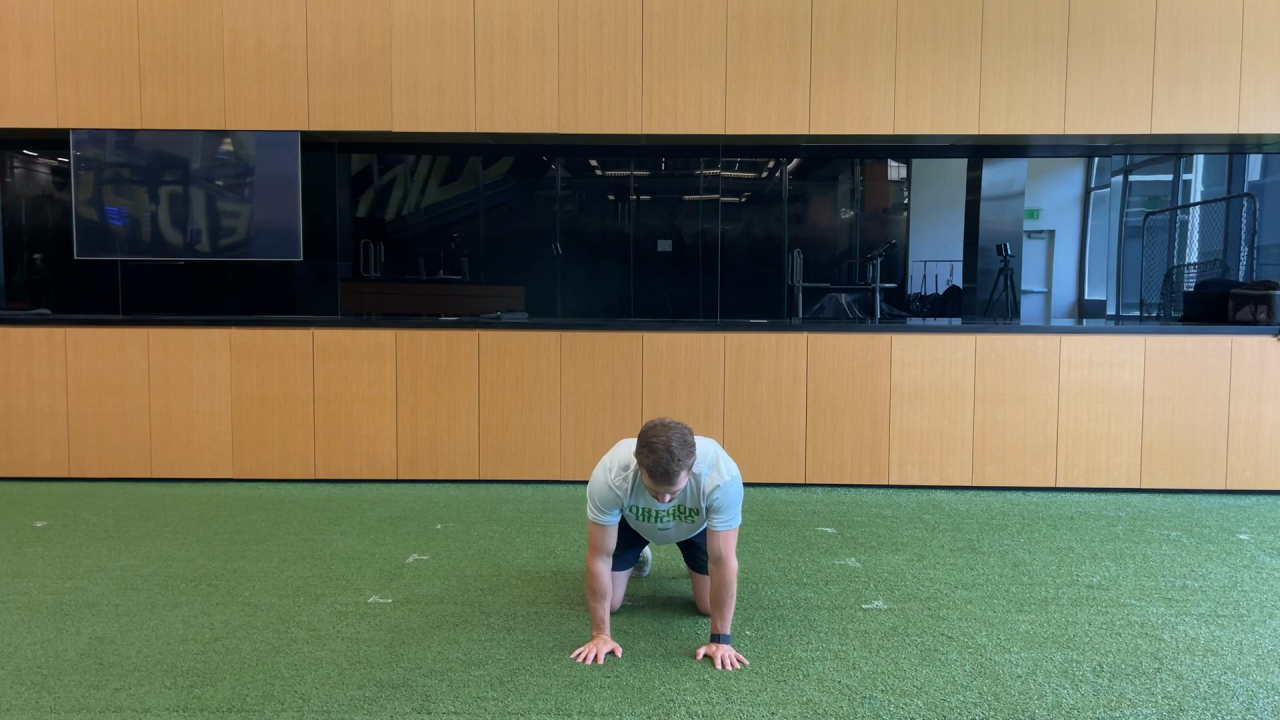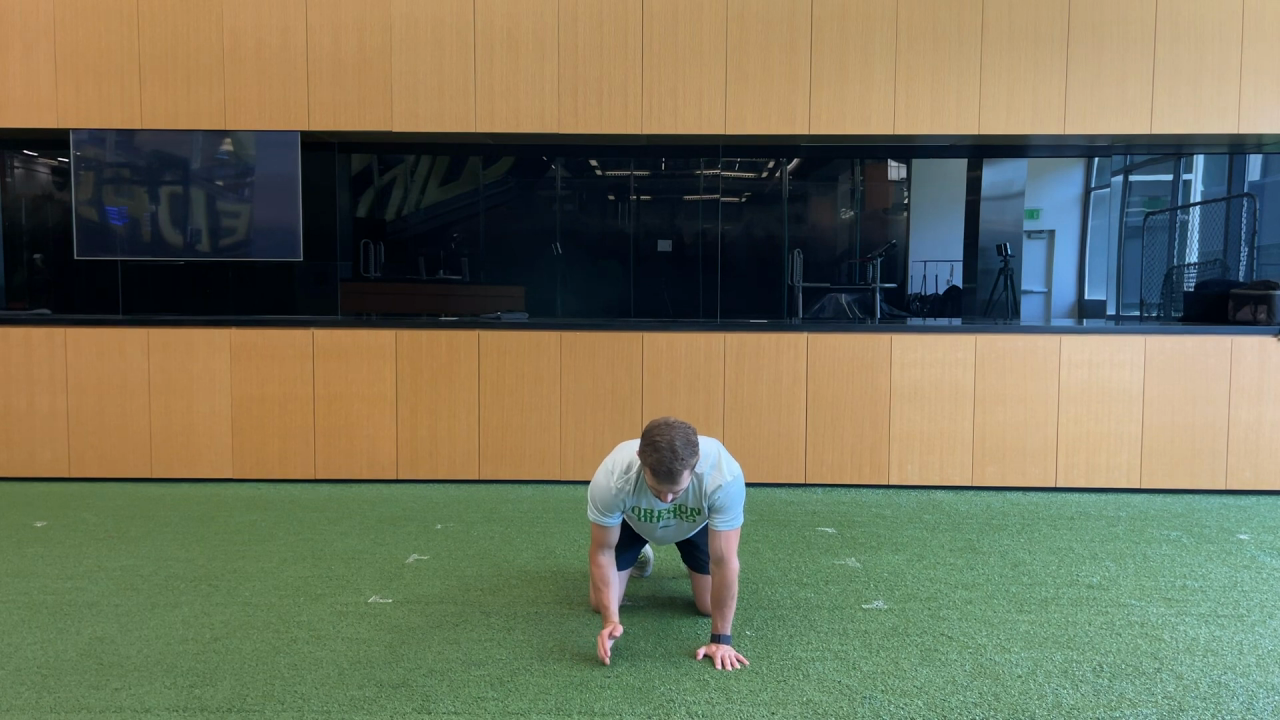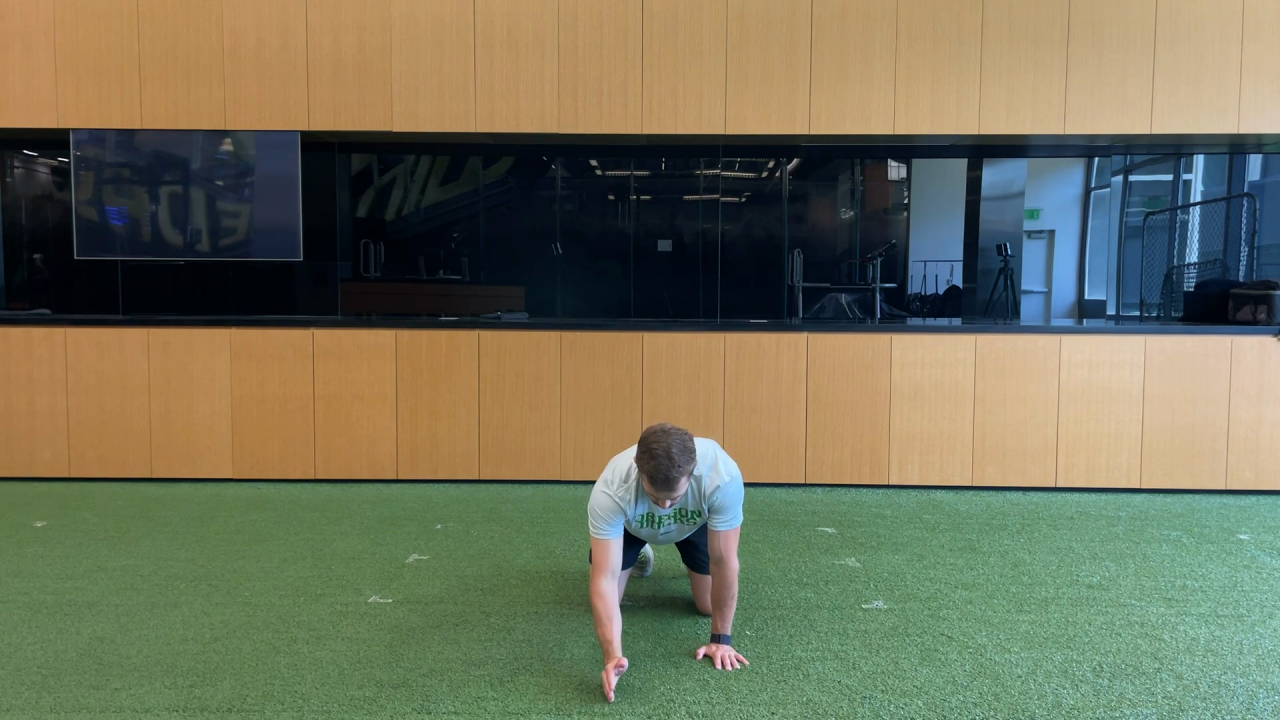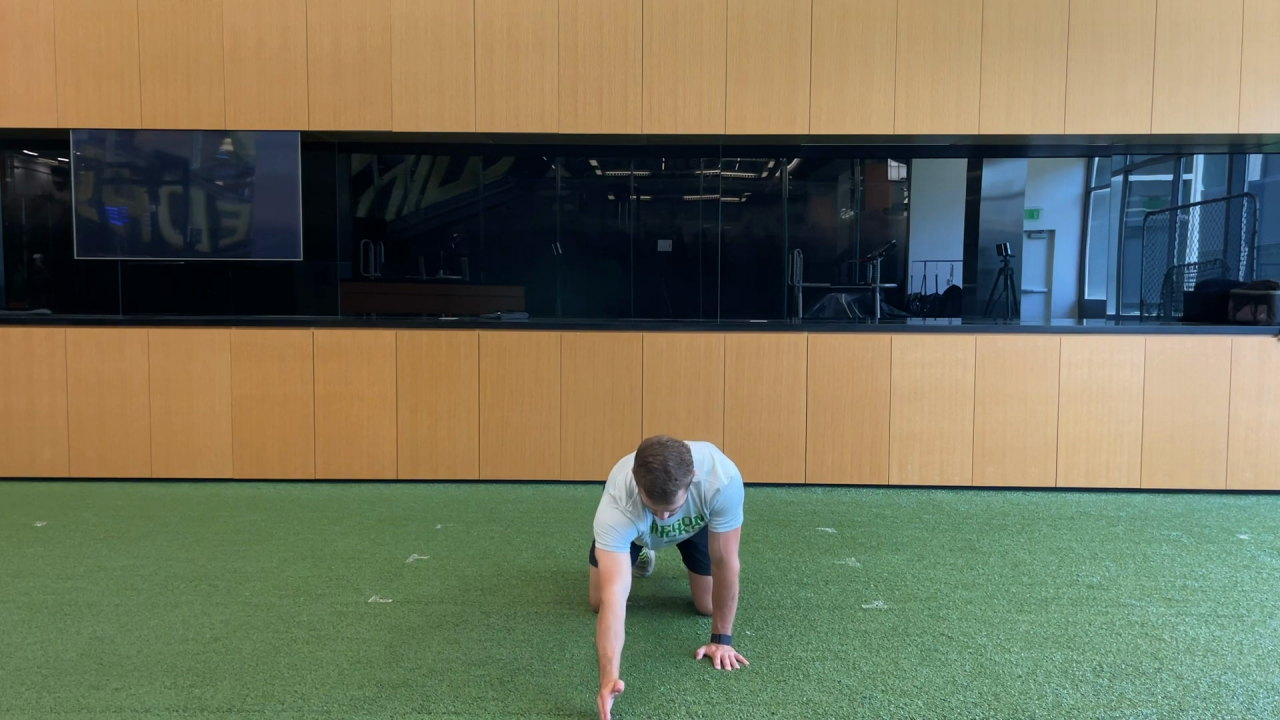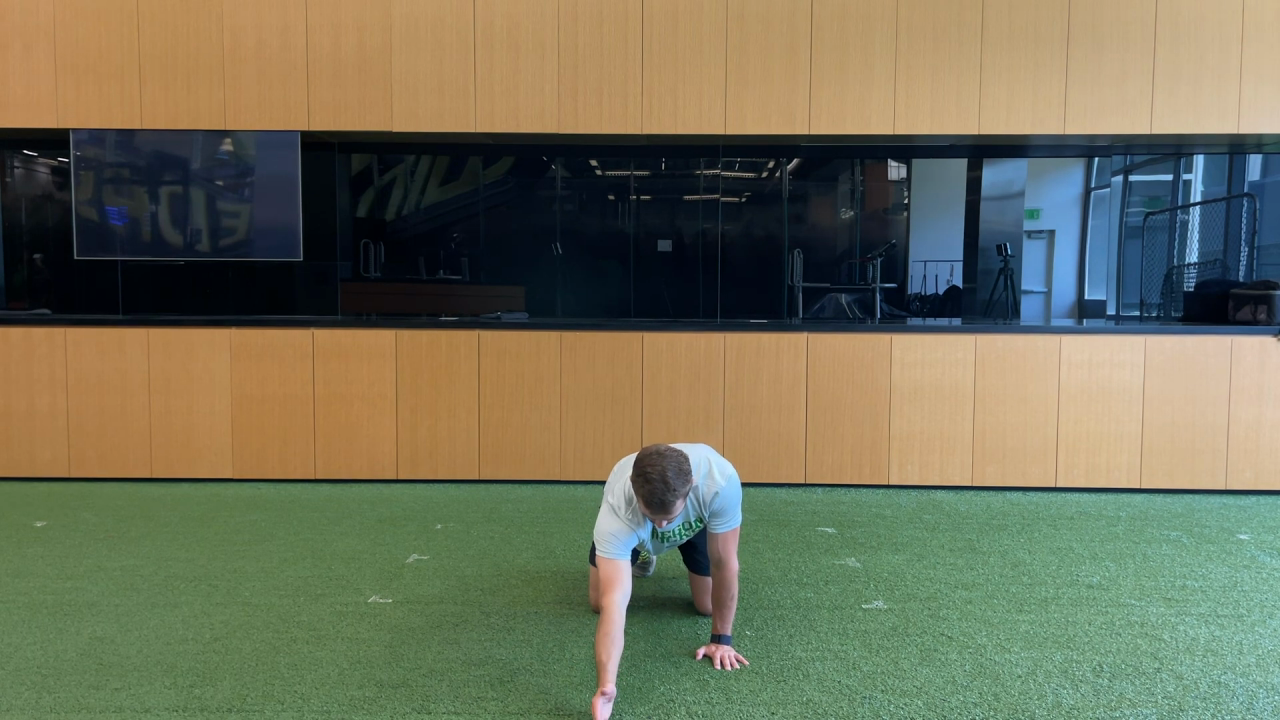
dt=1s
person 1, frame 1
left shoulder: (722, 476)
right shoulder: (610, 476)
left elbow: (723, 561)
right elbow: (600, 557)
left wrist: (720, 640)
right wrist: (600, 634)
left hip: (696, 523)
right hip: (632, 521)
left knee: (709, 606)
right knee: (609, 602)
left ankle: (695, 565)
right ankle: (638, 558)
person 1, frame 2
left shoulder: (724, 476)
right shoulder: (611, 477)
left elbow: (724, 562)
right elbow: (602, 553)
left wrist: (721, 638)
right wrist: (611, 620)
left hip: (696, 523)
right hip: (631, 522)
left knee: (709, 605)
right knee: (601, 603)
left ankle: (691, 559)
right ankle: (639, 556)
person 1, frame 3
left shoulder: (722, 476)
right shoulder: (611, 489)
left elbow: (724, 563)
right elbow: (604, 578)
left wrist: (721, 638)
right wrist: (613, 655)
left hip: (696, 523)
right hip: (630, 525)
left knee: (709, 605)
right knee: (605, 600)
left ankle: (693, 564)
right ankle: (639, 556)
person 1, frame 4
left shoulder: (722, 479)
right shoulder: (616, 508)
left elbow: (725, 563)
right elbow: (614, 595)
left wrist: (722, 638)
right wrist: (609, 678)
left hip: (696, 521)
right hip: (630, 524)
left knee: (707, 604)
right knee: (600, 601)
right ankle: (639, 554)
person 1, frame 5
left shoulder: (720, 481)
right shoulder: (617, 512)
left elbow: (725, 564)
right elbow: (613, 602)
left wrist: (721, 639)
right wrist: (605, 684)
left hip: (696, 521)
left knee: (707, 604)
right knee: (599, 600)
right ankle: (640, 554)
